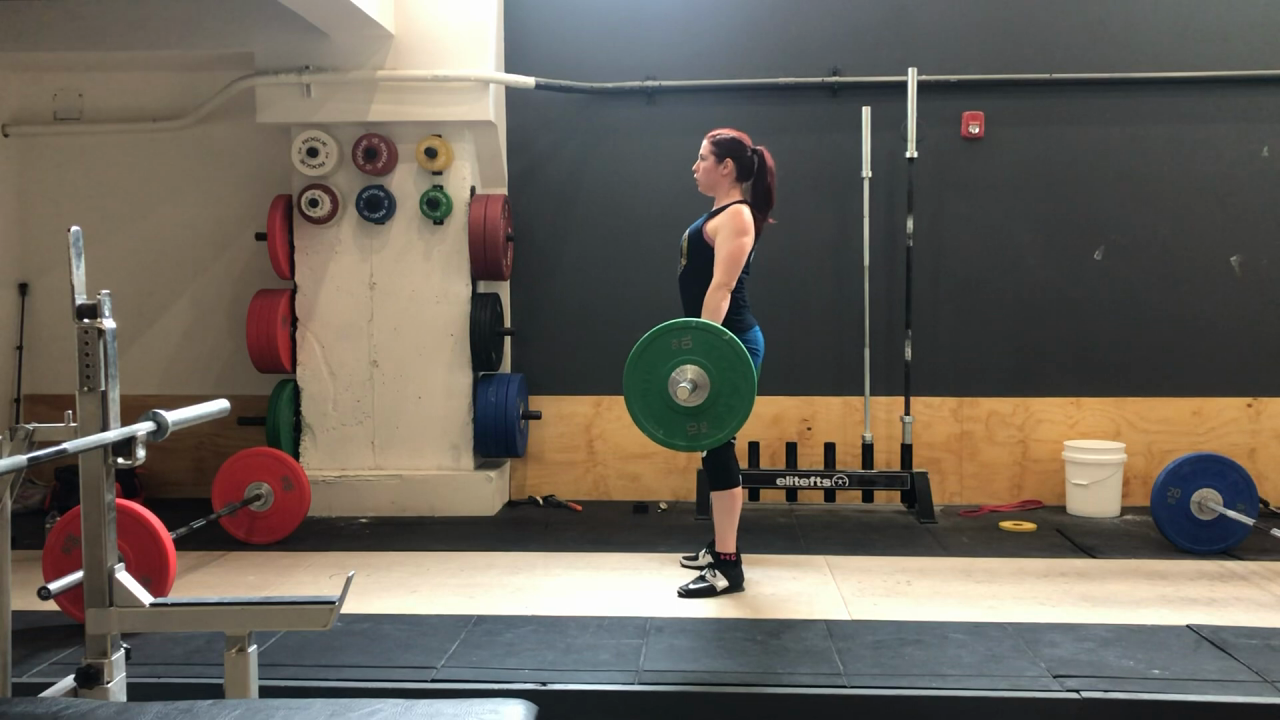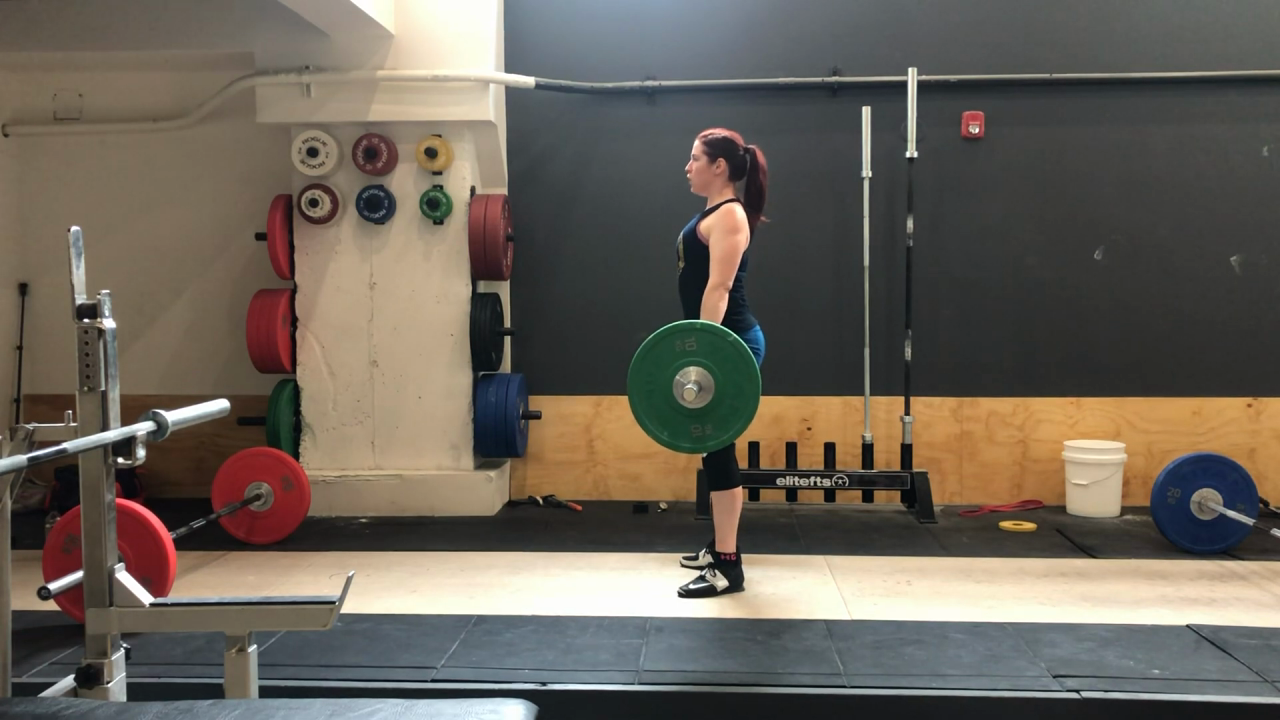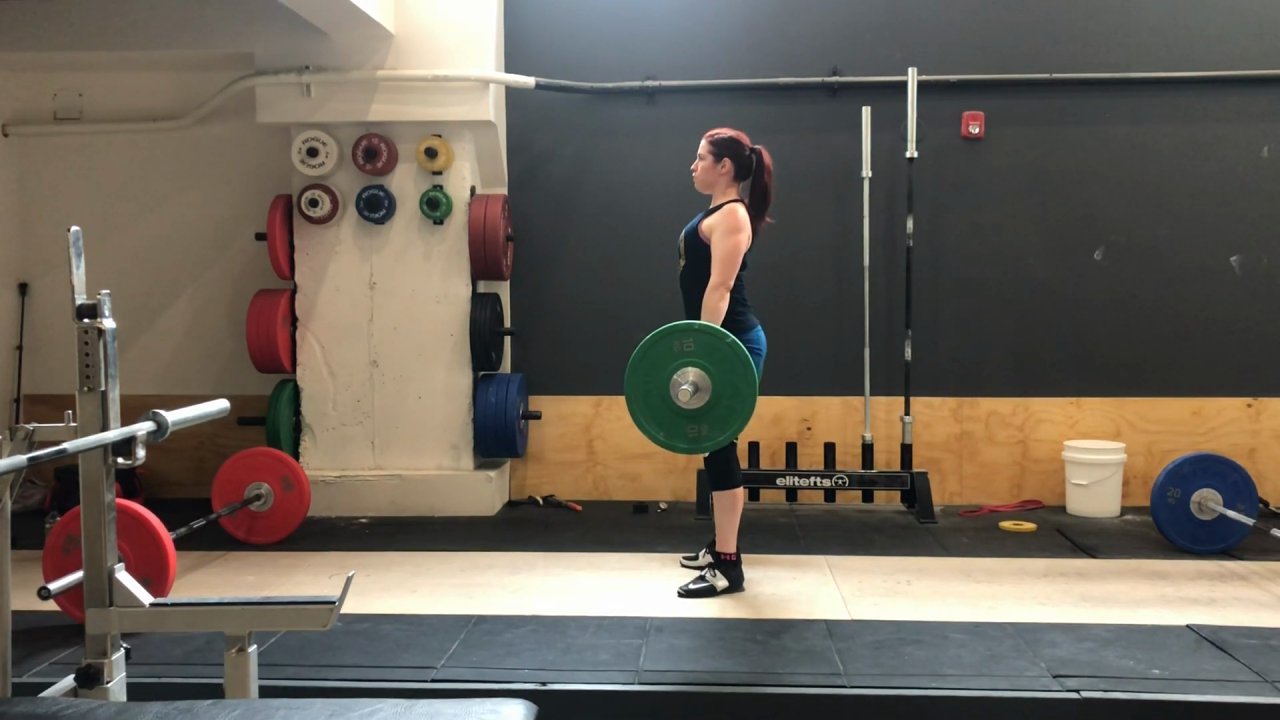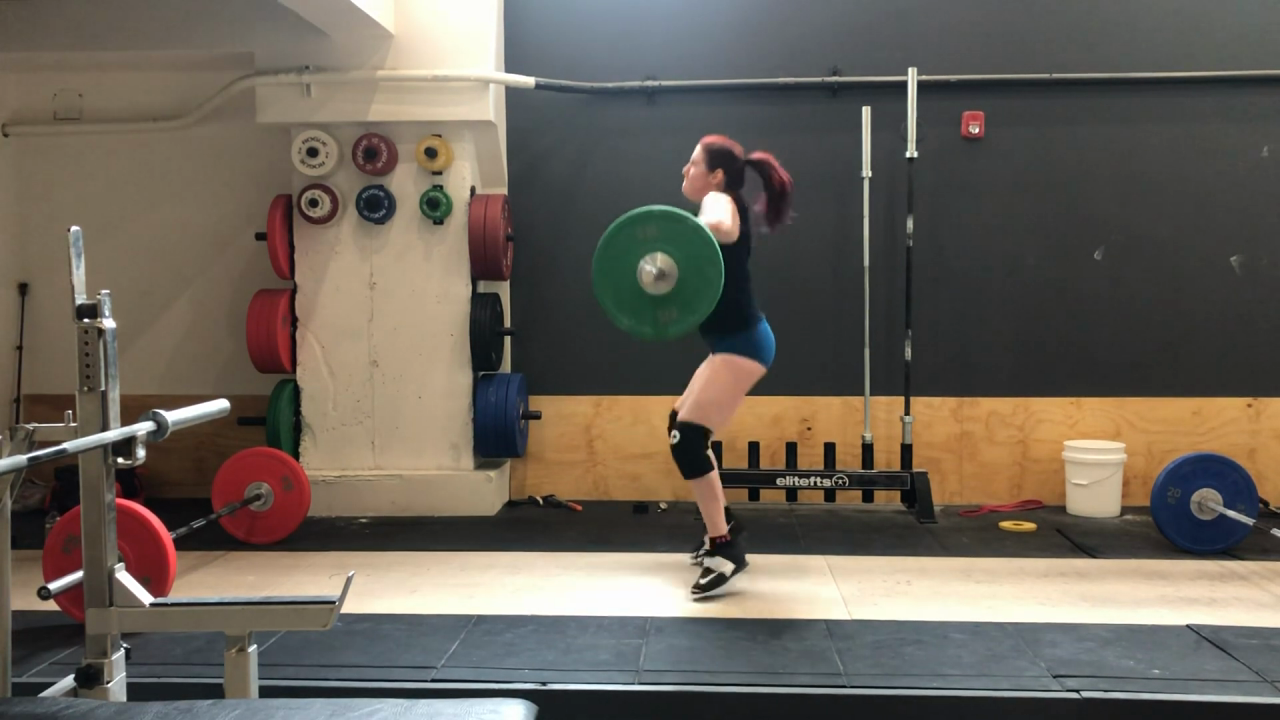
dt=1s
person 1, frame 1
left shoulder: (736, 216)
right shoulder: (720, 213)
left elbow: (722, 289)
left knee: (717, 449)
right knee: (712, 448)
left ankle: (727, 567)
right ankle: (719, 549)
person 1, frame 2
left shoulder: (728, 216)
right shoulder: (713, 214)
left elbow: (719, 288)
left knee: (718, 449)
right knee: (713, 448)
left ankle: (727, 567)
right ankle: (720, 547)
person 1, frame 3
left shoulder: (731, 215)
right shoulder: (718, 212)
left elbow: (721, 288)
left knee: (720, 449)
right knee: (714, 448)
left ankle: (727, 566)
right ankle: (720, 547)
person 1, frame 4
left shoulder: (720, 204)
right shoulder: (719, 206)
left elbow: (714, 224)
left hip: (742, 343)
right hip: (736, 340)
left knee: (685, 437)
right knee: (686, 431)
left ankle: (725, 549)
right ankle: (722, 524)
